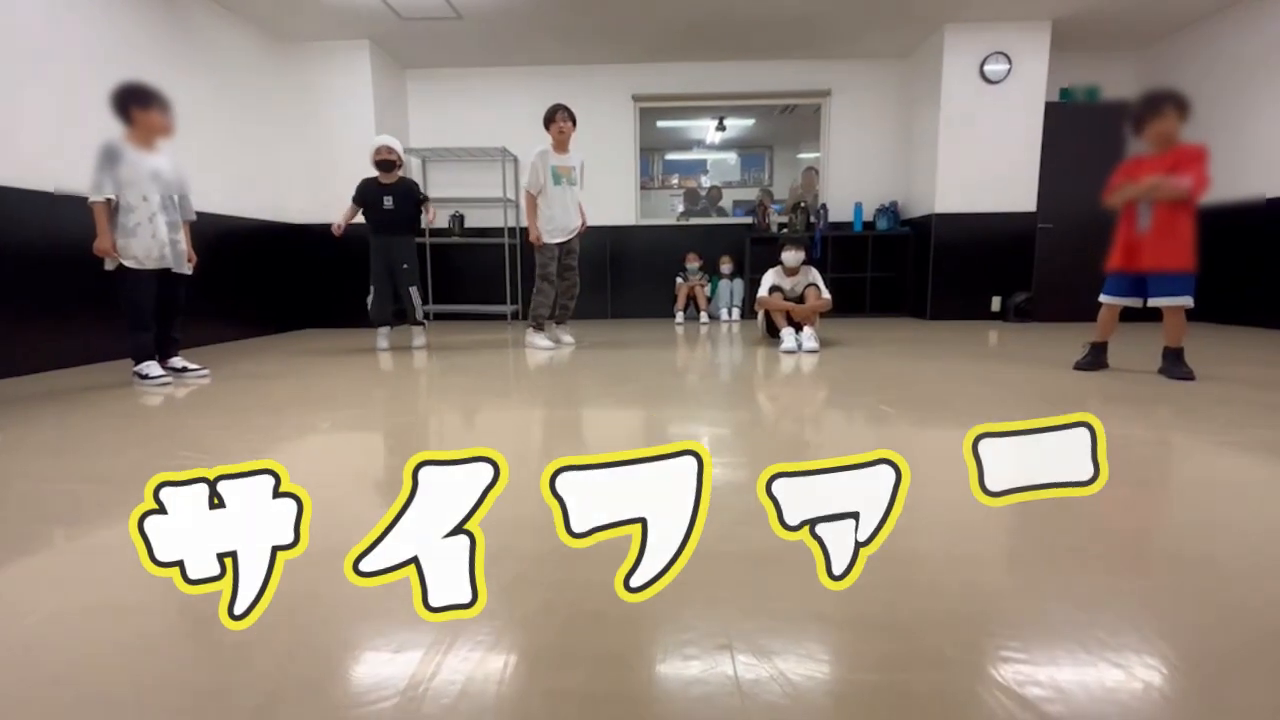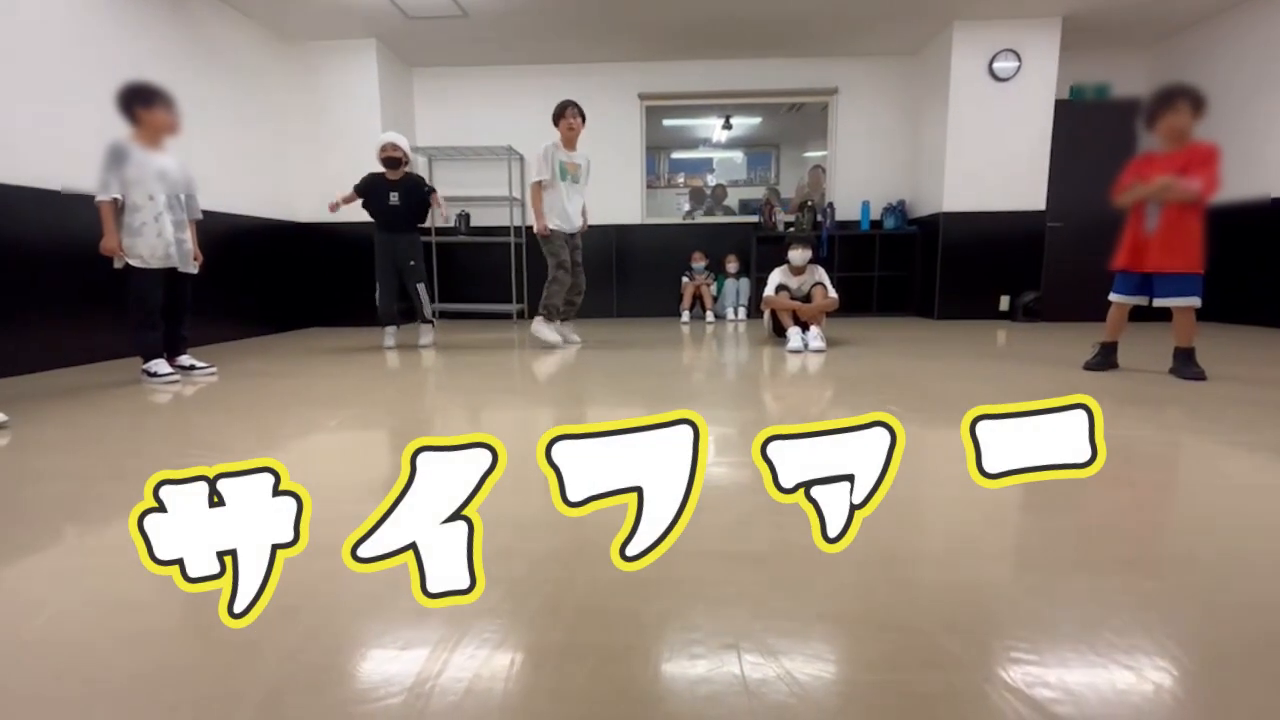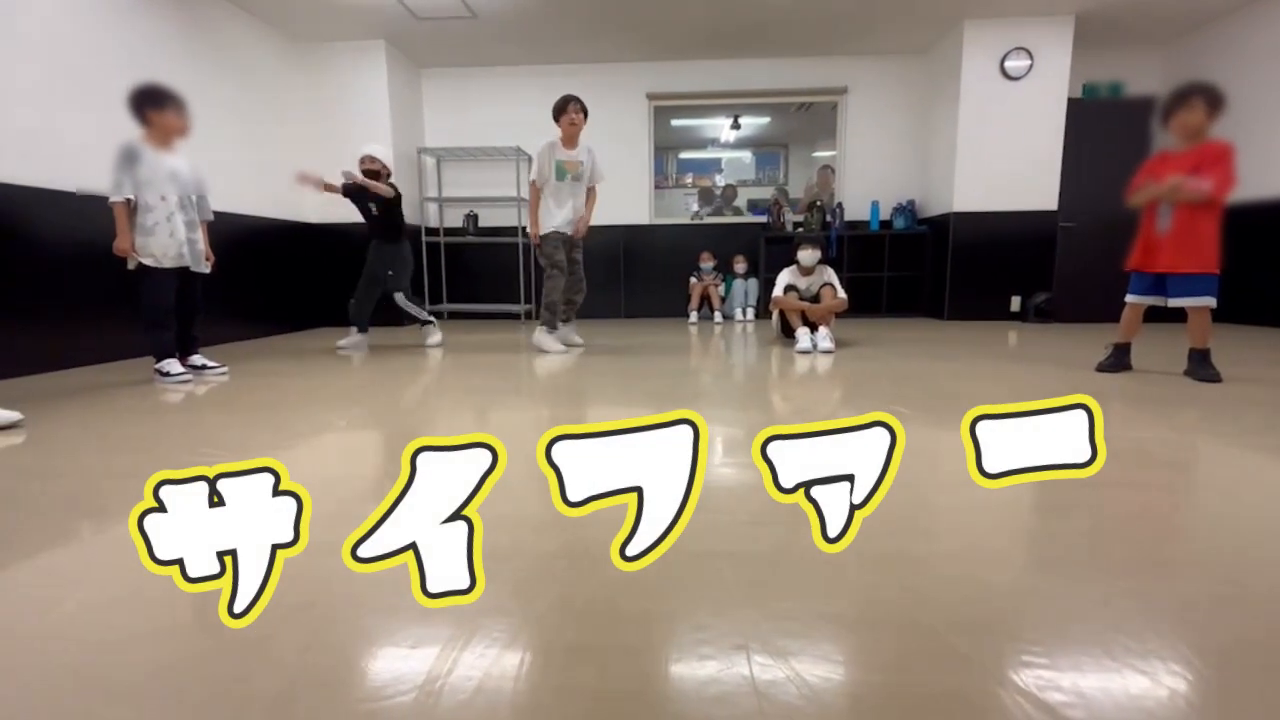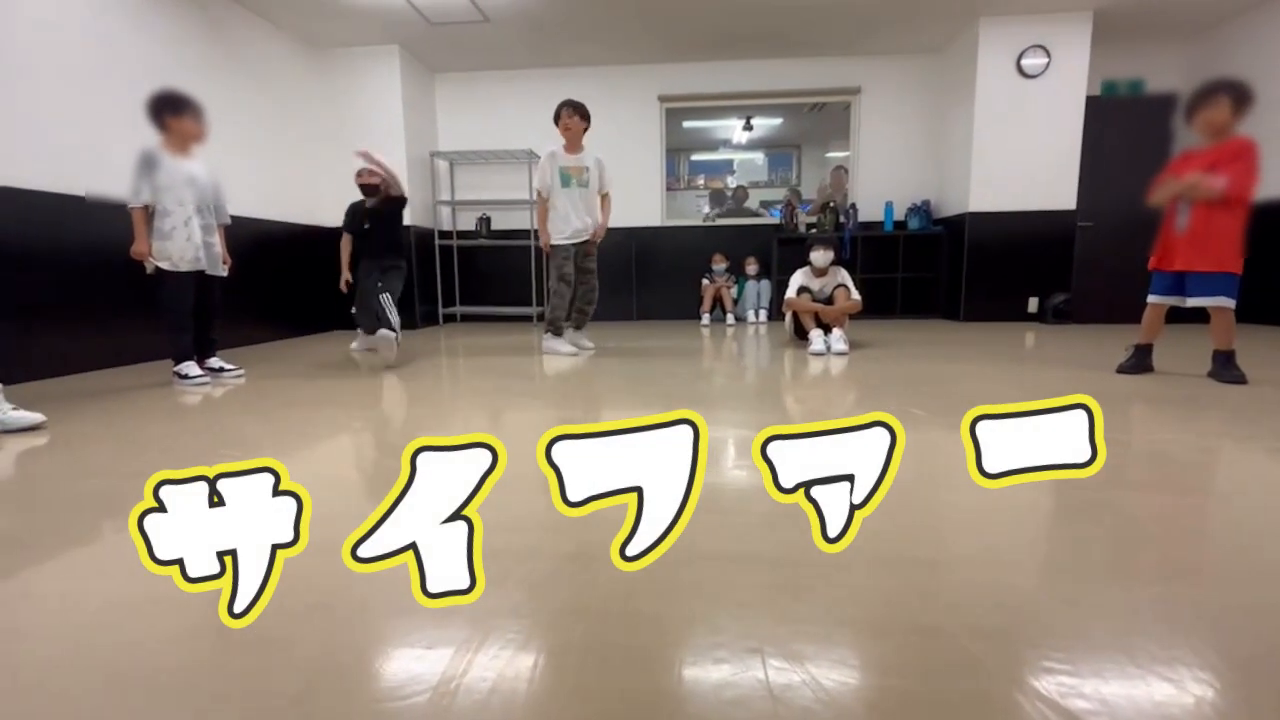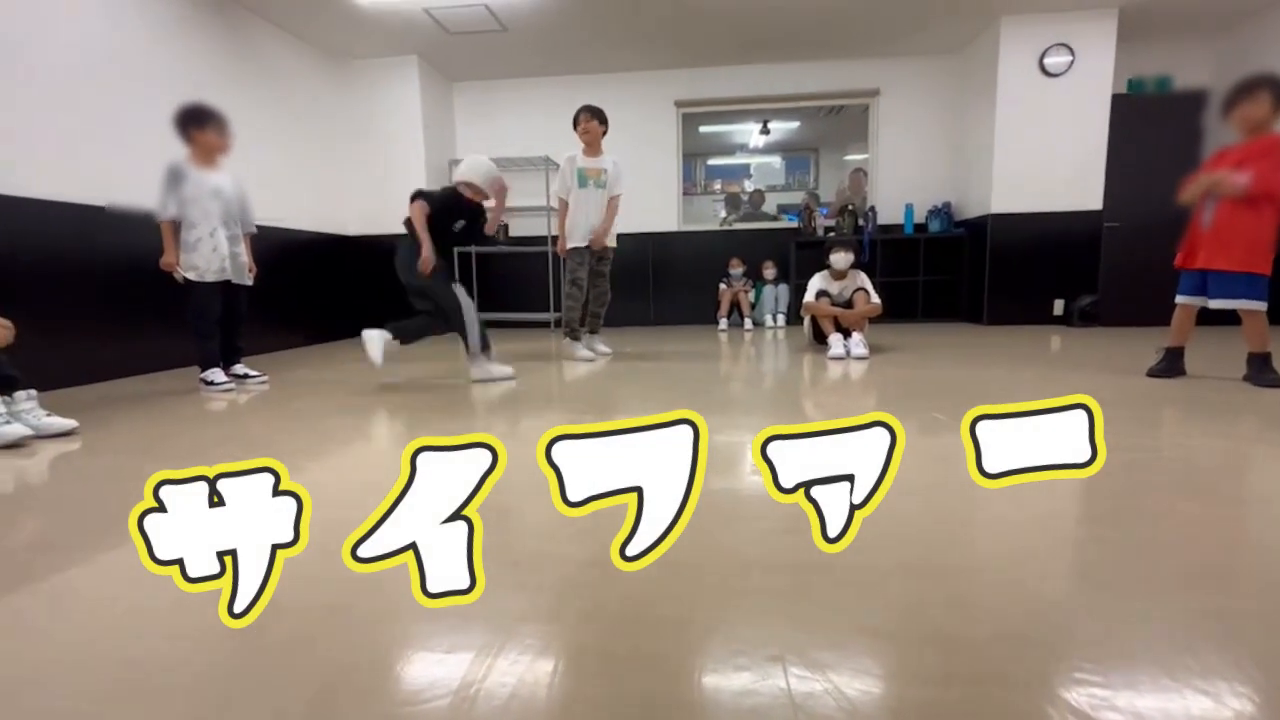
dt=0.5s
person 1, frame 1
left shoulder: (1192, 155)
right shoulder: (1131, 165)
left elbow: (1183, 188)
right elbow: (1112, 199)
left wrist: (1136, 192)
right wrist: (1147, 185)
left hip: (1170, 249)
right hip: (1129, 249)
left knee: (1174, 305)
right knee: (1111, 302)
left ankle: (1173, 358)
right ankle: (1097, 352)
person 1, frame 2
left shoulder: (1204, 154)
right shoulder: (1141, 162)
left elbow: (1193, 191)
right elbow: (1121, 198)
left wrist: (1145, 191)
right wrist: (1157, 186)
left hip: (1179, 250)
right hip: (1137, 248)
left knee: (1183, 305)
right knee: (1120, 301)
left ankle: (1184, 358)
right ankle: (1107, 352)
person 1, frame 3
left shoulder: (1219, 152)
right shoulder: (1158, 161)
left elbow: (1205, 191)
right elbow: (1134, 197)
left wrist: (1160, 191)
right wrist: (1168, 186)
left hip: (1194, 250)
right hip: (1152, 247)
left knee: (1198, 305)
right knee: (1135, 301)
left ankle: (1199, 359)
right ankle: (1120, 353)
person 1, frame 4
left shoulder: (1242, 149)
right shoulder: (1184, 159)
left elbow: (1224, 188)
right elbow: (1155, 196)
left wrist: (1181, 187)
right wrist: (1188, 184)
left hip: (1216, 249)
right hip: (1174, 246)
left knee: (1220, 305)
right knee: (1156, 302)
left ankle: (1224, 361)
right ankle: (1141, 355)
person 1, frame 5
right shoulder: (1222, 156)
left elbow: (1252, 185)
right elbow: (1185, 194)
left wrist: (1213, 183)
right wrist: (1213, 181)
left hip: (1244, 248)
right hip: (1202, 244)
left knee: (1250, 307)
right knee: (1186, 302)
right ankle: (1173, 357)
person 2, frame 1
left shoulder: (167, 163)
right shoulder: (115, 151)
left elbow: (182, 208)
right elbow: (101, 195)
left wrist: (187, 245)
right wrist: (104, 235)
left hip: (170, 251)
right hip: (134, 251)
left knee: (170, 306)
right knee: (140, 307)
left ankle: (169, 357)
right ankle: (144, 362)
person 2, frame 2
left shoulder: (174, 163)
right shoulder: (122, 150)
left elbow: (189, 208)
right elbow: (108, 195)
left wrist: (193, 244)
right wrist: (110, 234)
left hip: (177, 250)
right hip: (141, 249)
left knee: (178, 304)
right knee: (147, 305)
left ankle: (178, 354)
right ankle: (152, 359)
person 2, frame 3
left shoulder: (185, 164)
right shoulder: (134, 152)
left elbow: (200, 208)
right elbow: (121, 196)
left wrist: (205, 245)
right wrist: (123, 235)
left hip: (189, 250)
right hip: (153, 250)
left knee: (190, 304)
right knee: (160, 304)
left ankle: (189, 354)
right ankle: (165, 359)
person 2, frame 4
left shoulder: (202, 168)
right shoulder: (153, 158)
left elbow: (217, 213)
right elbow: (140, 202)
left wrist: (222, 248)
right wrist: (141, 239)
left hip: (206, 254)
right hip: (172, 253)
left knee: (208, 307)
right knee: (179, 307)
left ankle: (207, 356)
right ankle: (184, 361)
person 2, frame 5
left shoulder: (229, 180)
right shoulder: (179, 171)
left elbow: (243, 224)
right elbow: (168, 215)
left wrist: (248, 257)
right wrist: (170, 251)
left hip: (233, 264)
right hip: (200, 263)
left knee: (234, 315)
right knee: (206, 316)
left ankle: (233, 363)
right ankle: (210, 369)
person 3, frame 1
left shoulder: (577, 160)
right shoulder: (541, 157)
right elbow: (530, 194)
left wrist: (581, 215)
right wrist: (532, 227)
left hip: (571, 231)
right hip: (547, 232)
left knee: (570, 280)
right knee: (546, 279)
left ankle: (560, 326)
right ankle: (535, 330)
person 3, frame 2
left shoulder: (584, 158)
right shoulder: (549, 150)
right elbow: (536, 185)
left wrist: (584, 216)
right wrist: (539, 218)
left hip: (573, 227)
right hip: (551, 225)
left knee: (577, 278)
right knee: (562, 268)
left ankle: (564, 322)
right ankle: (544, 319)
person 3, frame 3
left shoulder: (587, 152)
right shoulder: (549, 149)
left elbow: (591, 189)
right elbow: (535, 187)
left wrist: (586, 218)
right wrist: (534, 223)
left hip: (574, 227)
right hip: (548, 226)
left knee: (577, 278)
right knee: (557, 272)
left ankle: (564, 325)
right ankle: (545, 330)
person 3, frame 4
left shoulder: (594, 160)
right shoulder: (551, 158)
left elbow: (605, 195)
right elbow: (542, 197)
left wrist: (603, 223)
right wrist: (543, 231)
left hip: (587, 235)
right hip: (560, 235)
left knee: (589, 285)
right knee: (563, 282)
left ankle: (575, 331)
right ankle: (552, 336)
person 3, frame 5
left shoulder: (611, 164)
right shoulder: (571, 162)
left elbow: (614, 200)
right elbow: (563, 201)
left wrist: (603, 230)
right wrist: (561, 235)
left hip: (603, 238)
right hip: (577, 237)
left knee: (601, 288)
right knee: (576, 286)
left ankle: (592, 336)
right ankle: (572, 340)
person 4, frame 1
left shoulder: (408, 186)
right shoulder: (366, 186)
left elbow: (425, 204)
right elbow: (354, 207)
left wrist: (430, 214)
right wrist: (342, 222)
left hip: (403, 242)
right hip: (378, 243)
left knee: (410, 287)
right knee: (378, 290)
left ankle: (418, 330)
right ankle: (383, 331)
person 4, frame 2
left shoulder: (415, 181)
right shoulder: (372, 181)
left elbow: (434, 197)
right elbow: (354, 194)
left wrist: (441, 208)
right wrist: (339, 202)
left hip: (409, 239)
right hip: (384, 240)
left knee: (417, 285)
right knee: (385, 288)
left ankle: (426, 327)
right ankle: (390, 330)
person 4, frame 3
left shoulder: (389, 190)
right shoulder: (359, 189)
left elbow: (387, 192)
right elbow: (335, 188)
left wrist: (362, 180)
right wrist: (317, 182)
left hip: (396, 248)
right hip: (378, 248)
left knee: (400, 294)
right knee: (362, 294)
left ankle: (430, 327)
right ankle: (359, 334)
person 4, frame 4
left shoulder: (392, 203)
right shoulder: (354, 210)
left elbow: (397, 187)
right elbow: (347, 239)
left wrist: (377, 162)
right wrist: (345, 270)
left hip: (392, 267)
right hip: (367, 267)
left knee: (384, 297)
right knee: (362, 308)
left ankle: (390, 337)
right ankle: (367, 336)
person 4, frame 5
left shoulder: (474, 213)
right shoulder: (444, 197)
left elbow: (488, 232)
right elbow: (417, 208)
left wrist: (501, 202)
right wrist: (426, 245)
left hip: (433, 262)
right hip: (417, 257)
left knee: (440, 318)
right knee: (458, 298)
left ankle: (381, 336)
right ankle: (482, 363)
